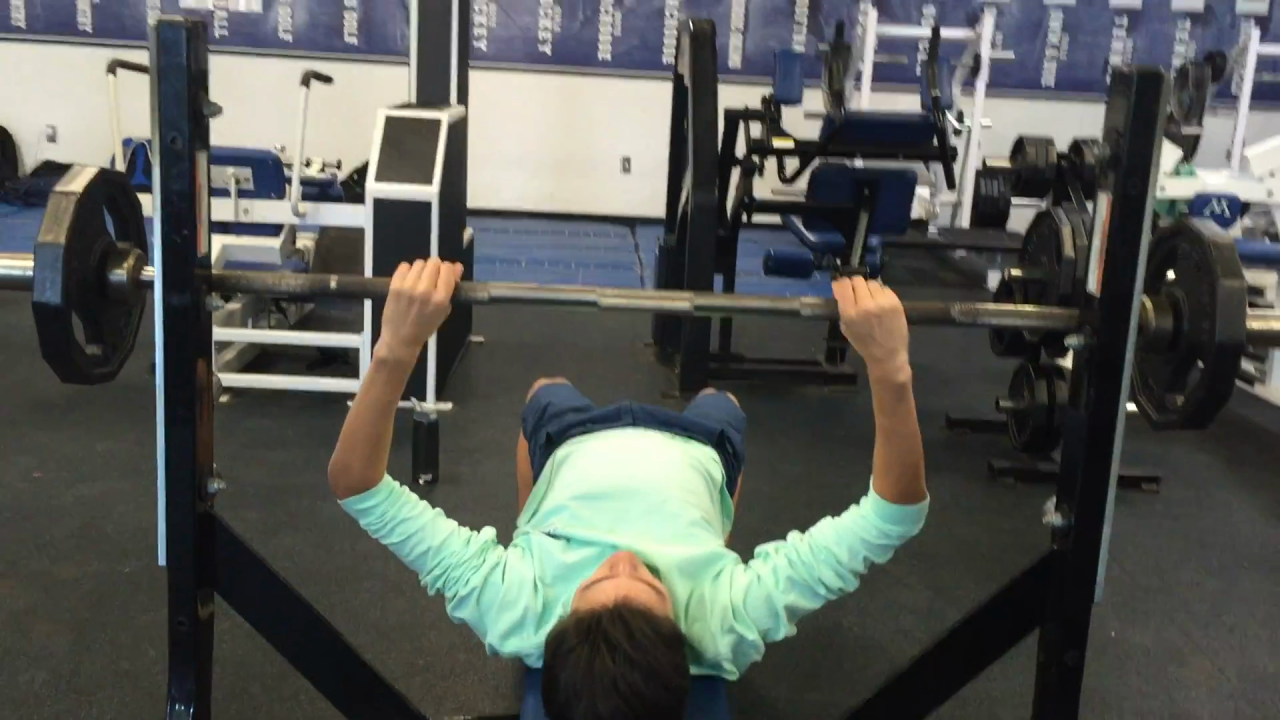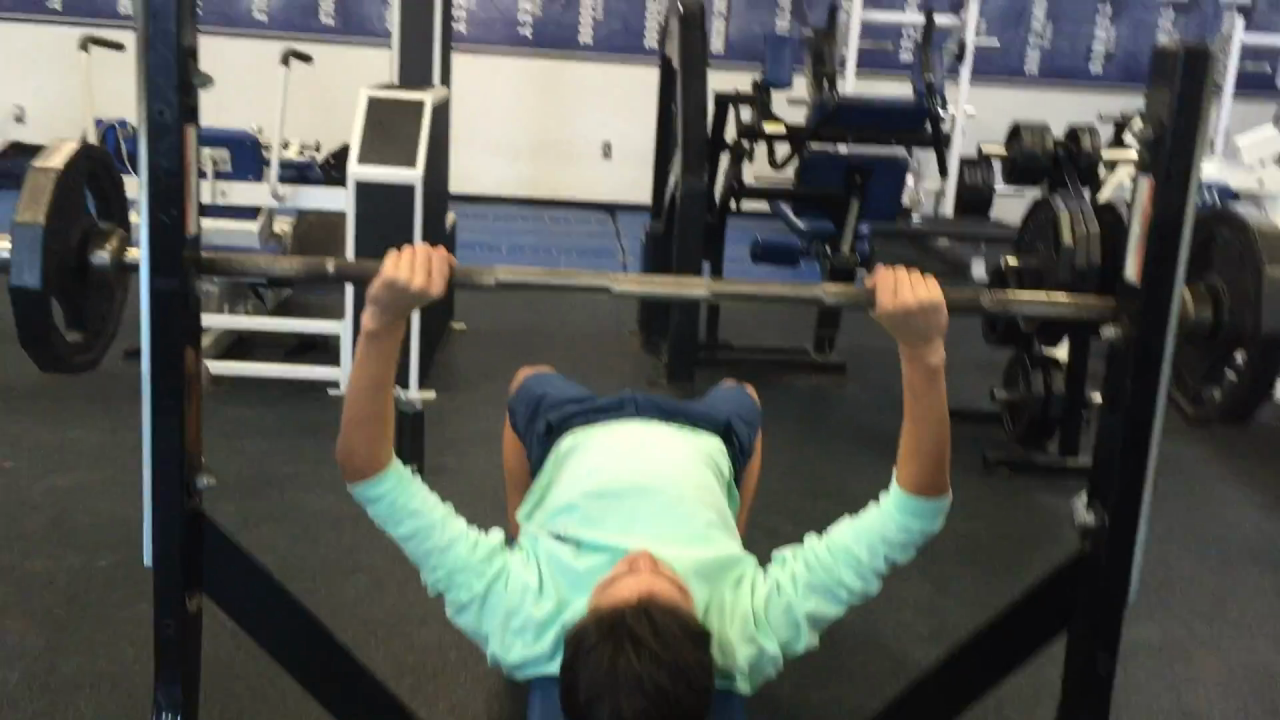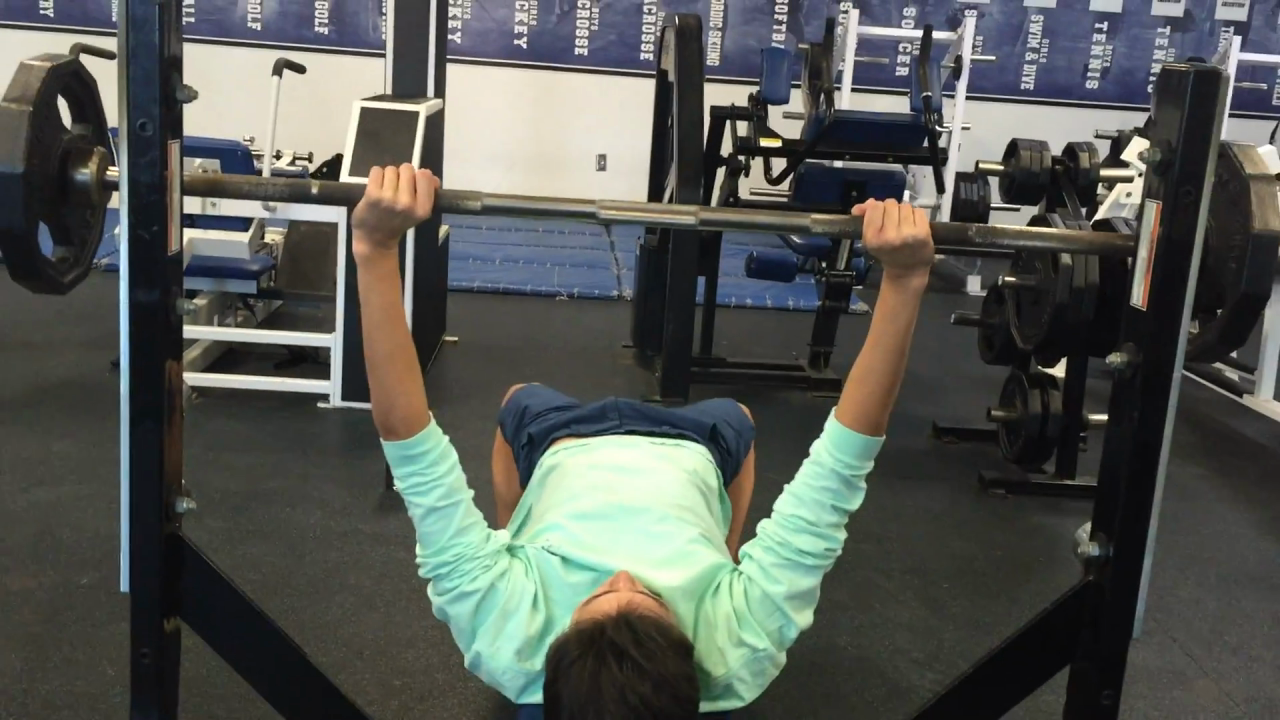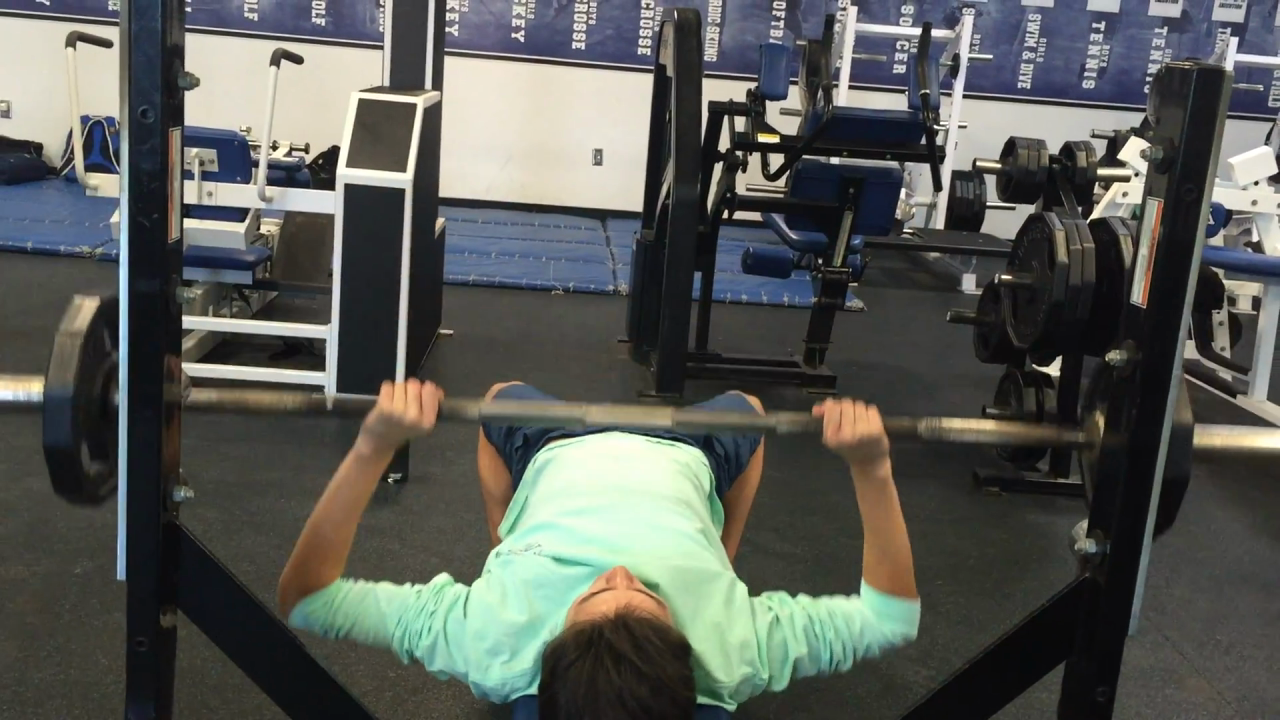
dt=1s
person 1, frame 1
left shoulder: (516, 613)
right shoulder: (729, 620)
left elbow: (355, 486)
right elbow: (895, 515)
left wrist: (395, 347)
right wrist: (890, 367)
left knee: (550, 395)
right knee: (719, 405)
person 1, frame 2
left shoulder: (520, 623)
right shoulder: (750, 632)
left elbow: (372, 480)
right elbow: (915, 512)
left wrist: (382, 322)
right wrist: (922, 351)
left knee: (534, 384)
right knee: (736, 398)
person 1, frame 3
left shoulder: (508, 640)
right shoulder: (737, 647)
left elbow: (413, 454)
right elbow: (843, 463)
left wrist: (375, 249)
right wrist: (903, 281)
left knee: (523, 402)
right knee: (732, 419)
person 1, frame 4
left shoulder: (492, 645)
right shoulder: (733, 653)
left elbow: (305, 599)
right elbow: (893, 614)
left wrist: (373, 446)
right wrist: (872, 470)
left knee: (504, 400)
right knee: (744, 412)
